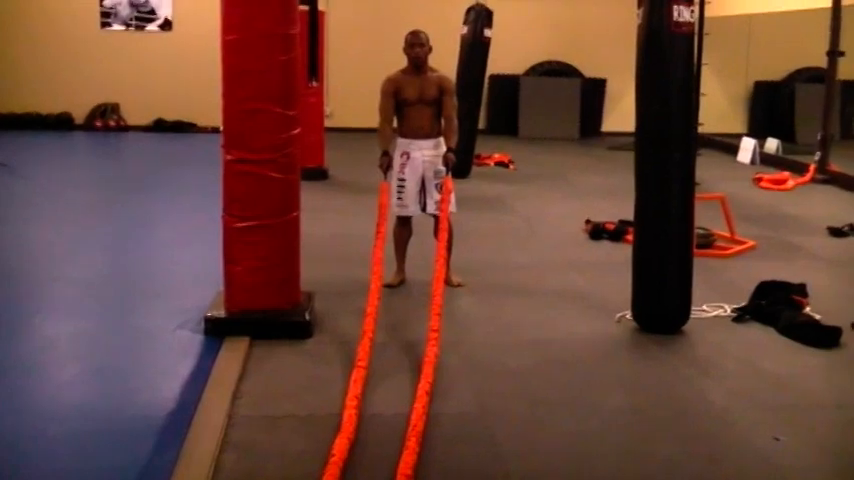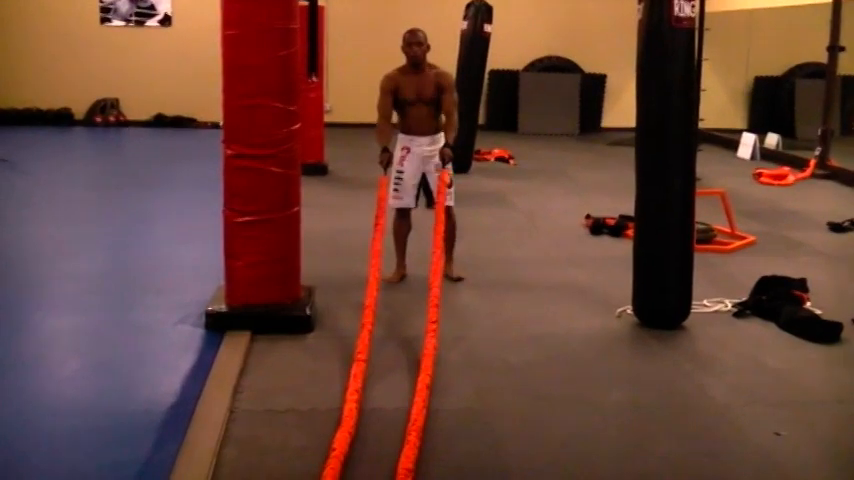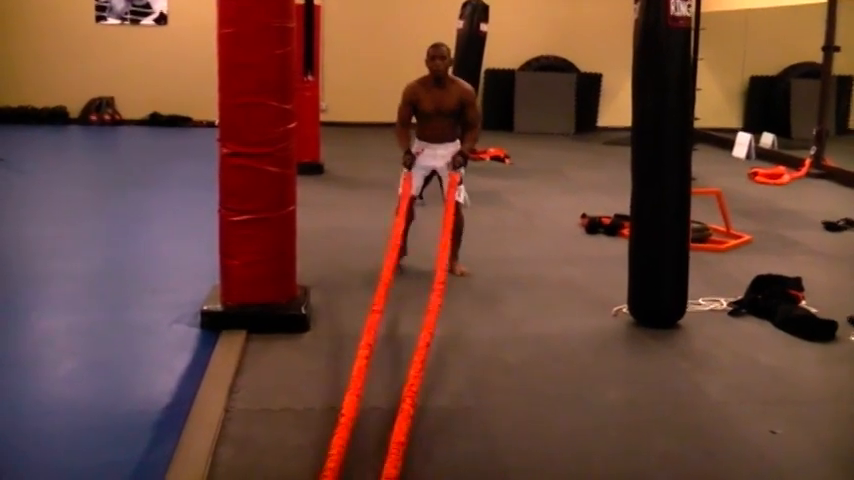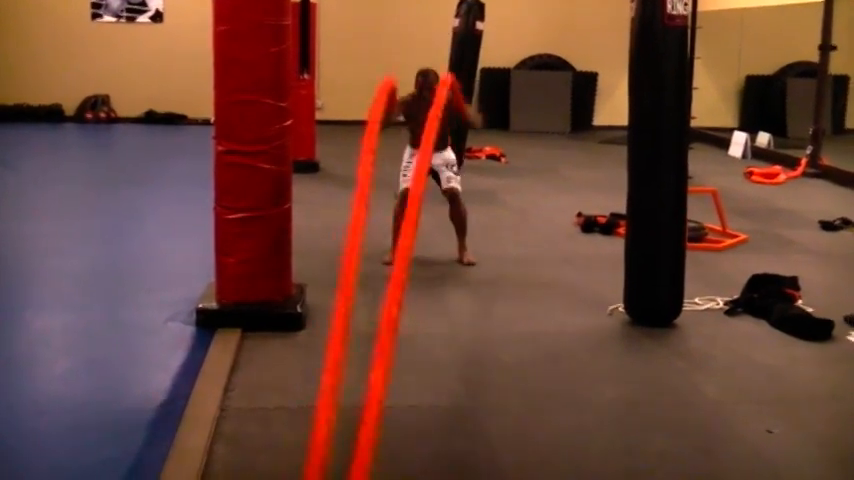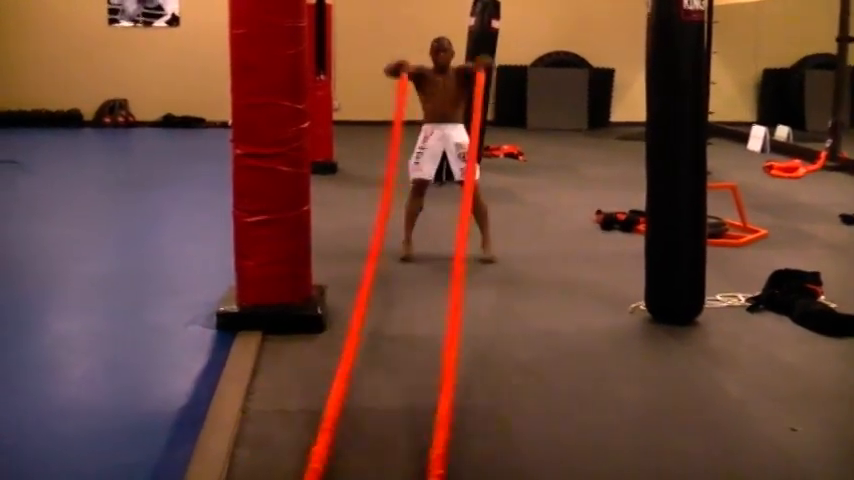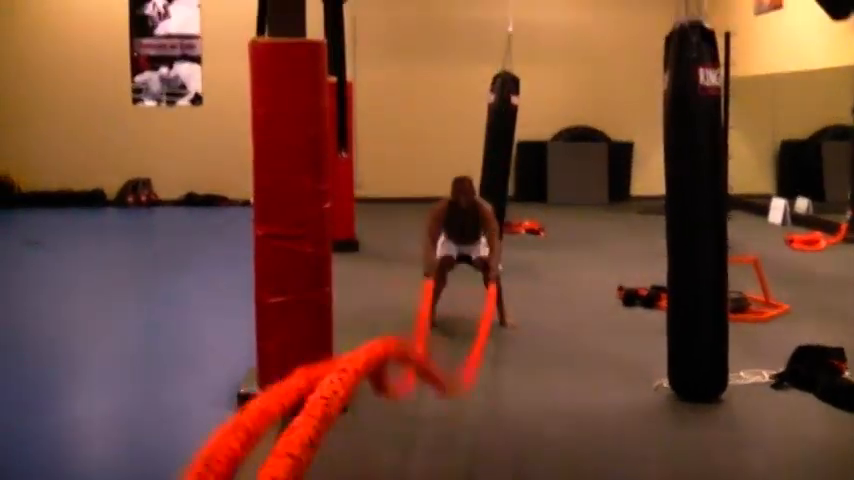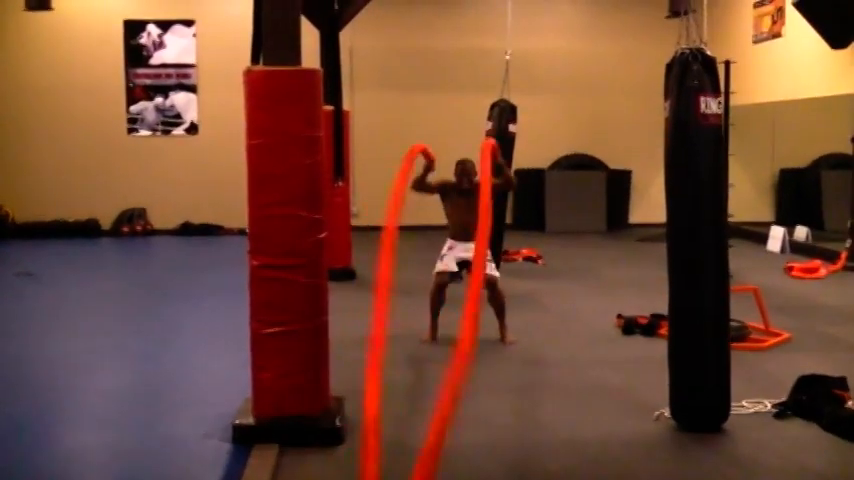
dt=0.5s
person 1, frame 1
left shoulder: (443, 82)
right shoulder: (393, 82)
left elbow: (450, 119)
right elbow: (386, 121)
left wrist: (450, 149)
right wrist: (385, 152)
left hip: (435, 149)
right hip: (405, 150)
left knee: (441, 214)
right knee: (403, 214)
left ankle: (446, 269)
right ankle: (400, 270)
person 1, frame 2
left shoulder: (443, 78)
right shoulder: (392, 80)
left elbow: (451, 114)
right elbow: (384, 118)
left wrist: (448, 144)
right wrist: (384, 148)
left hip: (435, 144)
right hip: (407, 145)
left knee: (446, 207)
right knee: (402, 208)
left ankle: (449, 263)
right ankle: (400, 266)
person 1, frame 3
left shoulder: (464, 91)
right shoulder: (413, 90)
left elbow: (473, 127)
right elbow: (402, 125)
left wrist: (464, 151)
right wrist: (406, 150)
left hip: (450, 150)
right hip: (421, 148)
left knee: (455, 204)
right knee: (406, 199)
left ankle: (453, 259)
right ankle: (401, 249)
person 1, frame 4
left shoulder: (449, 100)
right shoulder: (408, 102)
left elbow: (474, 123)
right elbow: (384, 122)
left wrist: (466, 115)
right wrist: (388, 116)
left hip: (443, 154)
right hip: (416, 153)
left knee: (454, 194)
right knee: (406, 194)
left ankle: (463, 248)
right ankle: (395, 248)
person 1, frame 5
left shoulder: (462, 74)
right shoulder: (421, 73)
left elbow: (482, 66)
right elbow: (391, 71)
left wrist: (483, 63)
right wrist: (400, 67)
left hip: (456, 134)
right hip: (430, 135)
left knee: (471, 185)
right knee: (419, 185)
left ankle: (486, 242)
right ankle: (407, 241)
person 1, frame 6
left shoulder: (484, 209)
right shoulder: (441, 209)
left elbow: (494, 242)
right elbow: (430, 241)
left wrist: (494, 268)
right wrist: (428, 266)
left hip: (475, 244)
right hip: (450, 242)
left knee: (487, 265)
right knee: (442, 264)
left ankle: (502, 315)
right ankle: (430, 313)
person 1, frame 7
left shoulder: (483, 188)
right shoulder: (446, 187)
left elbow: (510, 185)
right elbow: (418, 186)
left wrist: (501, 166)
right wrist: (426, 170)
right hip: (453, 245)
left knee: (492, 282)
right knee: (440, 281)
left ankle: (504, 330)
right ankle: (433, 328)
